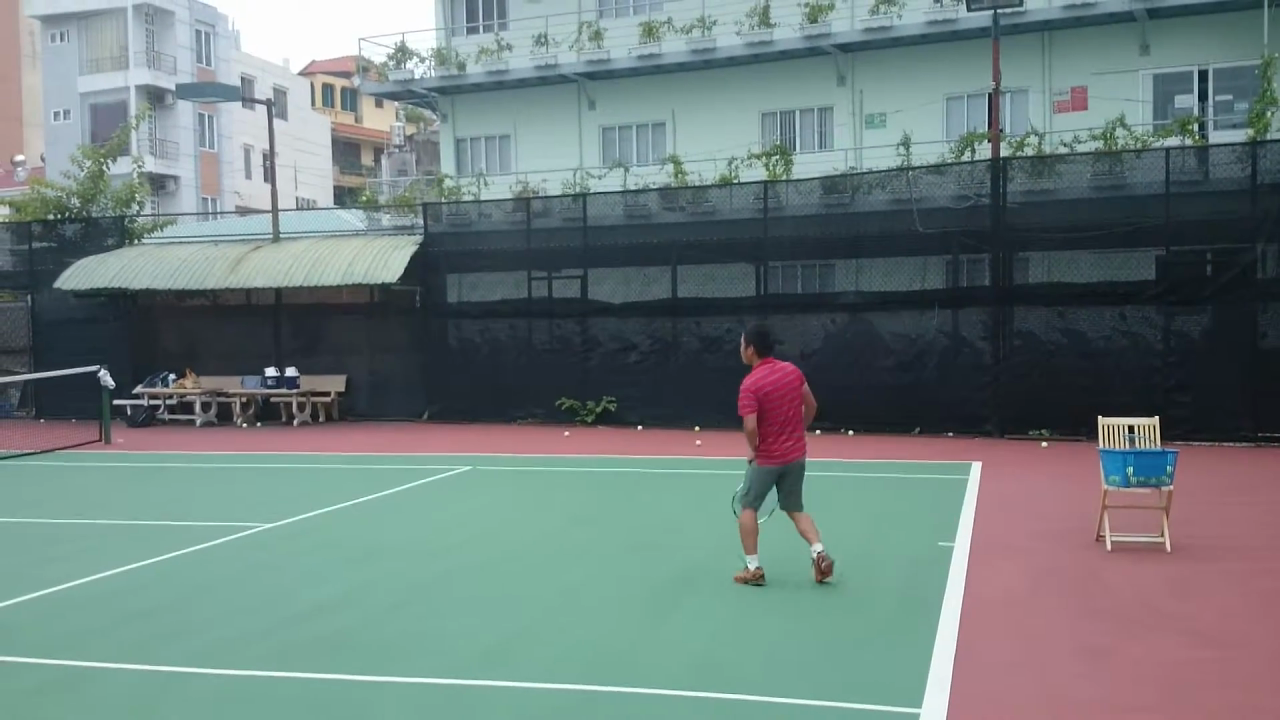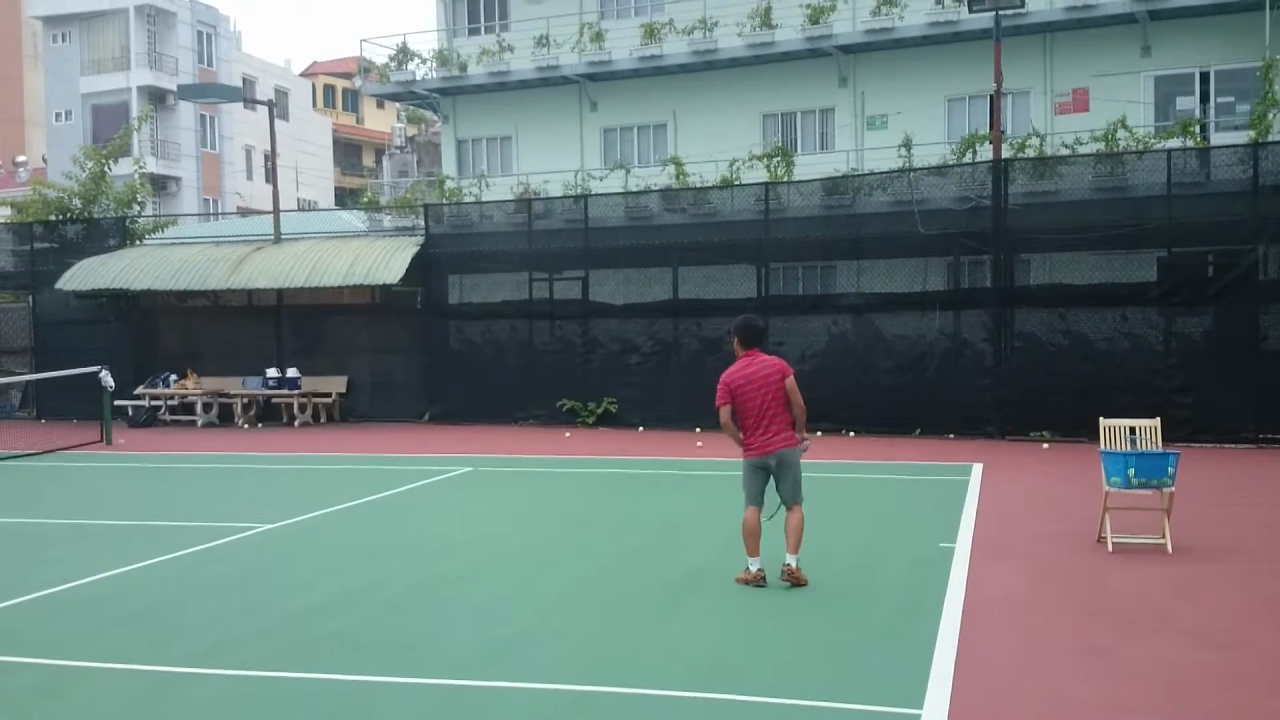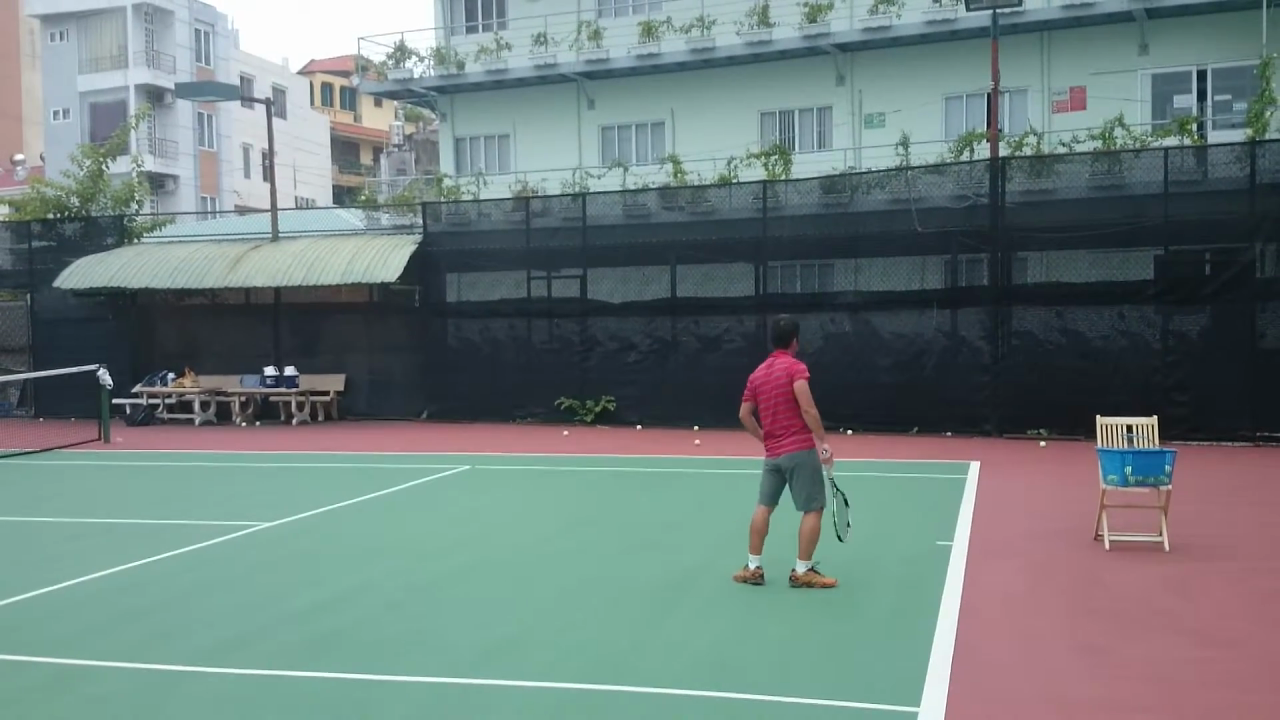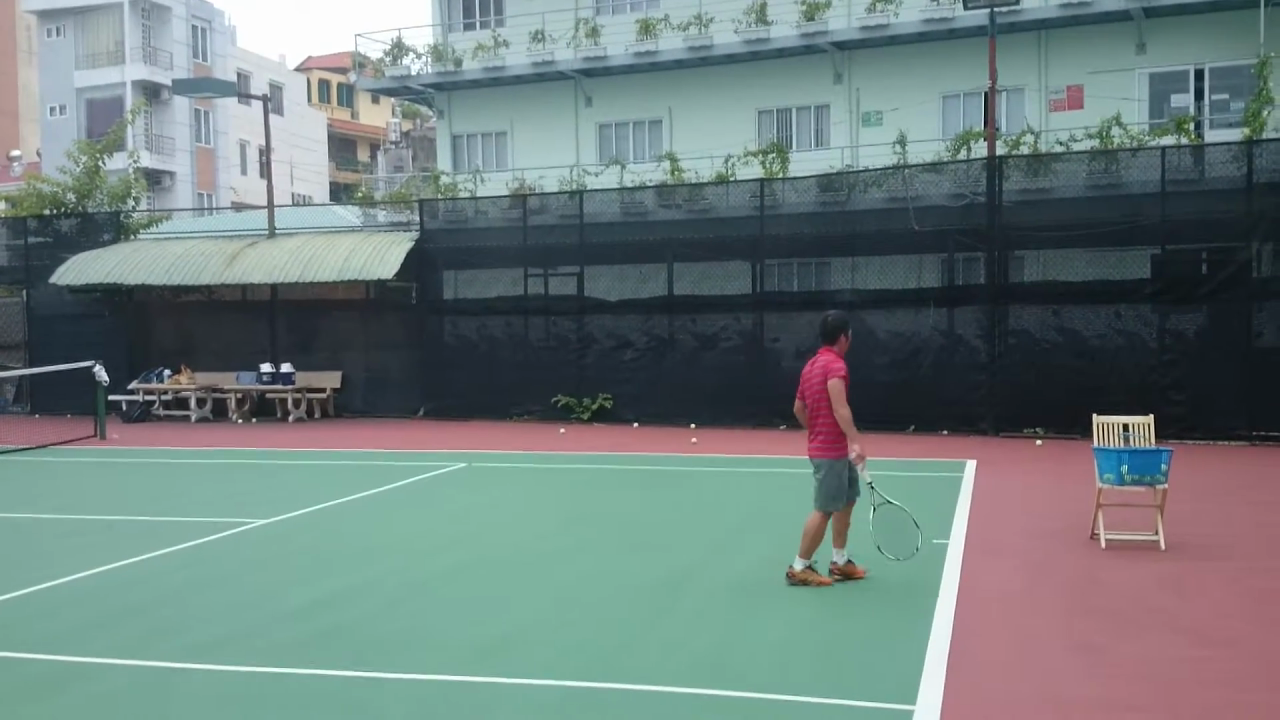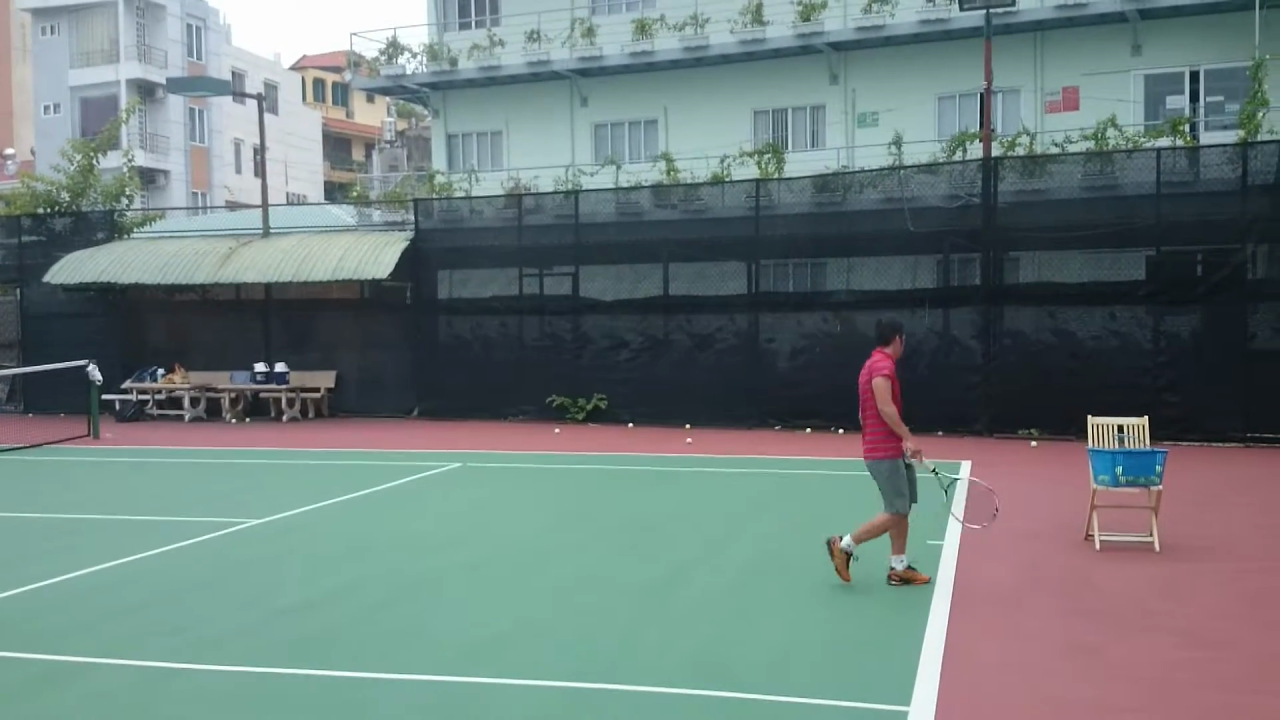
dt=0.4s
person 1, frame 1
left shoulder: (749, 385)
right shoulder: (793, 371)
left elbow: (750, 428)
right elbow: (811, 406)
left wrist: (753, 450)
left hip: (767, 460)
right hip: (796, 456)
left knee: (747, 508)
right knee: (795, 510)
left ankle: (753, 568)
right ankle: (819, 553)
person 1, frame 2
left shoulder: (728, 377)
right shoulder: (779, 365)
left elbow: (725, 419)
right elbow: (798, 405)
left wrist: (742, 441)
right wrist: (801, 431)
left hip: (754, 453)
right hip: (785, 448)
left knee: (752, 508)
right knee: (794, 506)
left ankle: (754, 569)
right ankle: (791, 565)
person 1, frame 3
left shoulder: (758, 373)
right shoulder: (796, 367)
left elbow: (745, 415)
right elbow: (808, 409)
right wrist: (823, 442)
left hip: (774, 453)
right hip: (800, 450)
left knee: (764, 507)
right knee: (813, 510)
left ankle: (752, 568)
right ankle: (802, 571)
person 1, frame 4
left shoulder: (812, 365)
right shoulder: (835, 365)
left elbow: (798, 407)
right elbow: (840, 407)
right wrist: (855, 442)
left hip: (823, 447)
right hip: (833, 451)
left knee: (846, 502)
right knee: (822, 511)
left ankle: (840, 562)
right ankle: (800, 568)
person 1, frame 5
left shoulder: (872, 364)
right shoulder: (883, 364)
right elbow: (885, 407)
right wrist: (908, 438)
left hip: (879, 449)
right hip: (887, 452)
left knee: (900, 509)
right knee: (896, 513)
left ankle: (899, 567)
right ankle: (843, 544)
